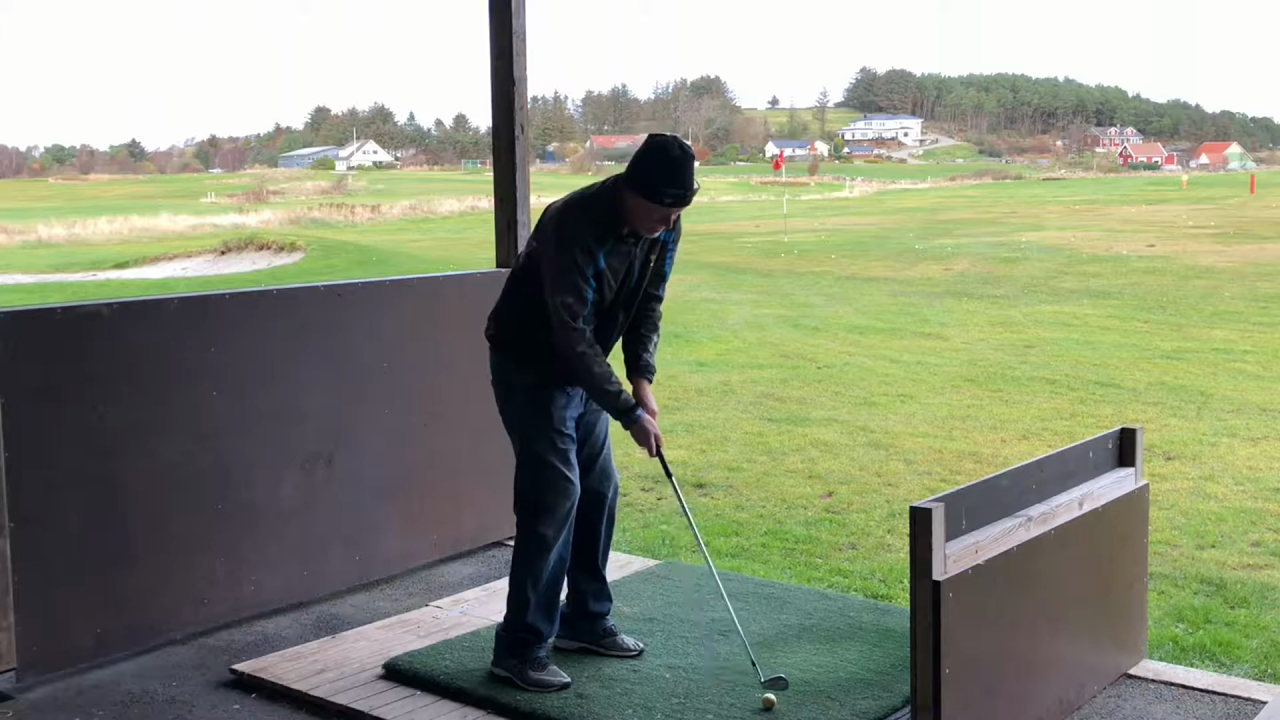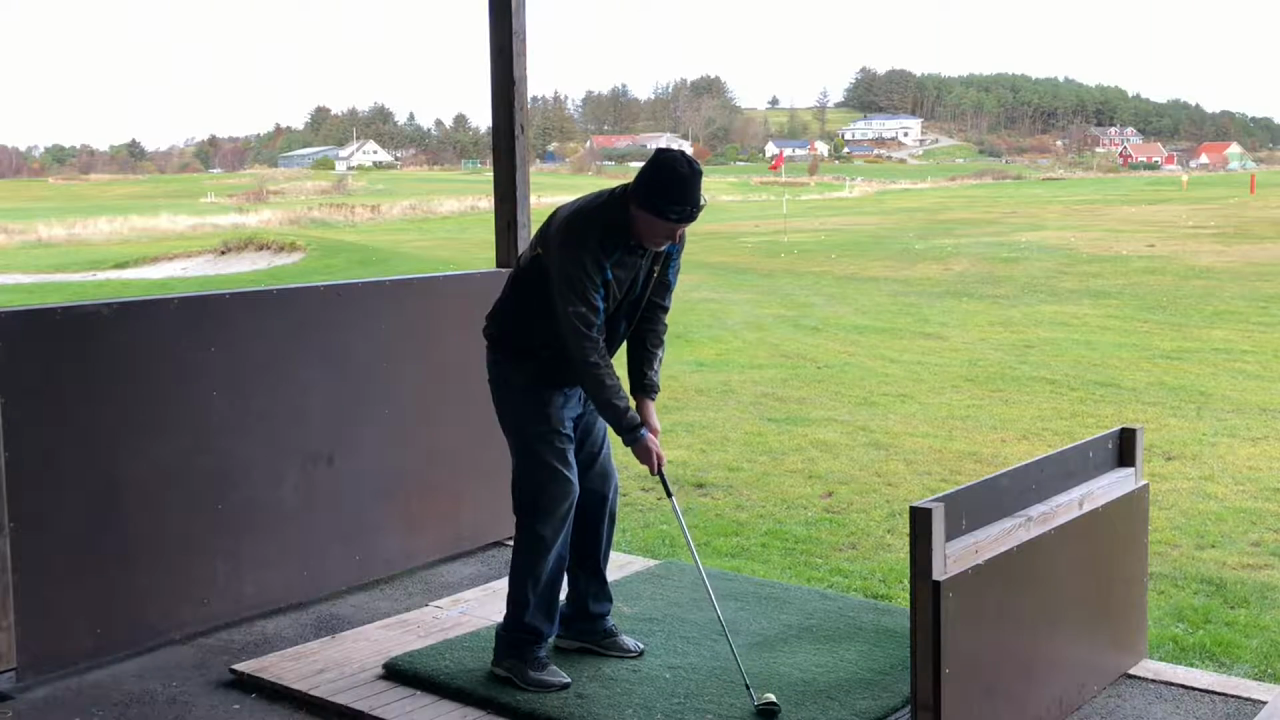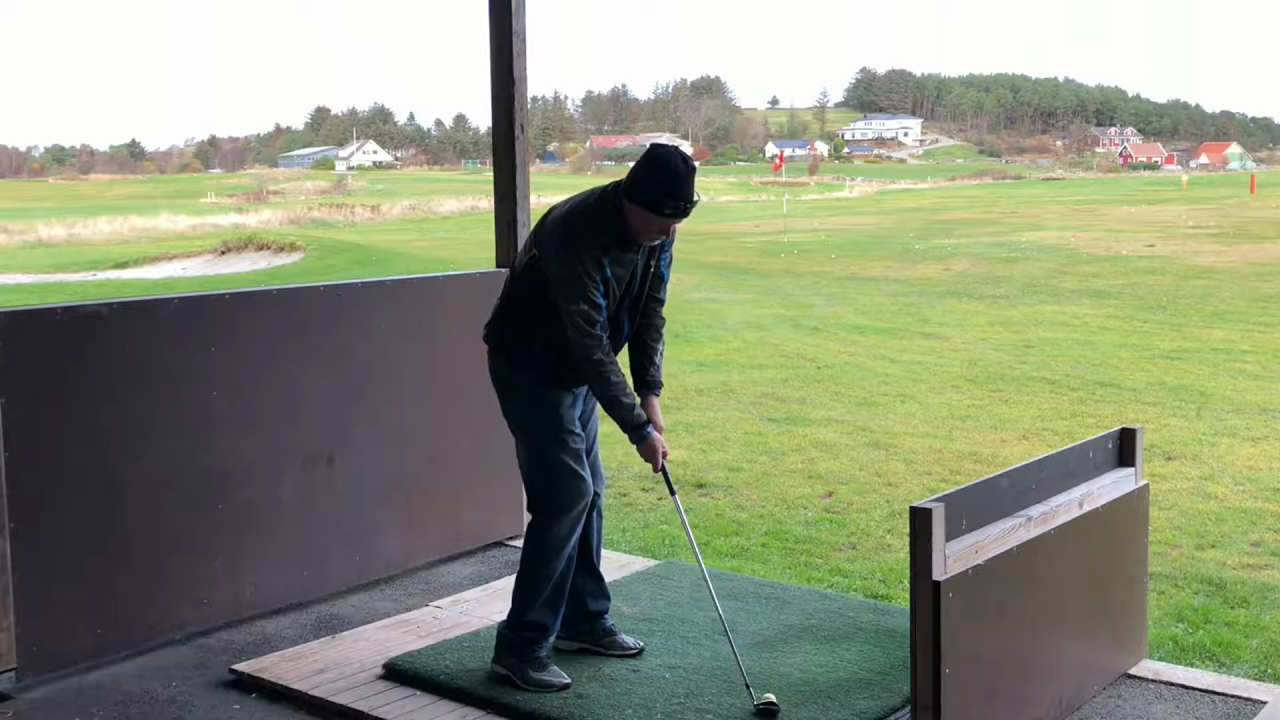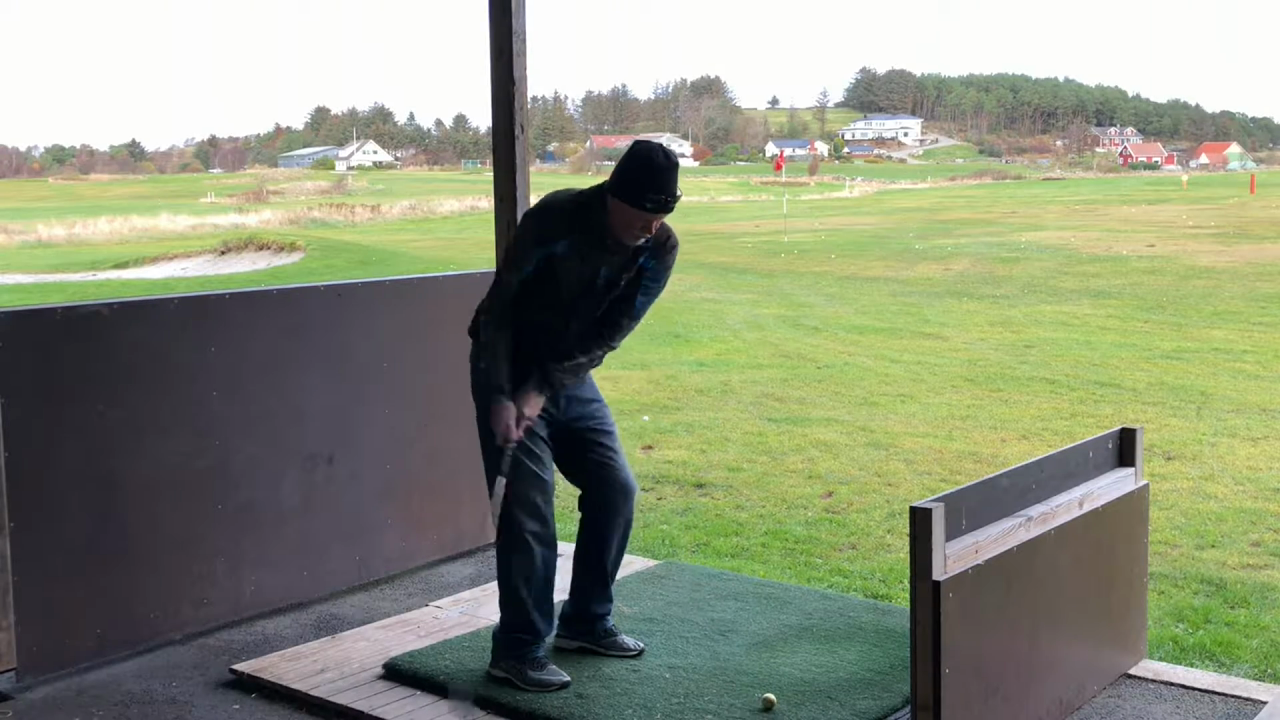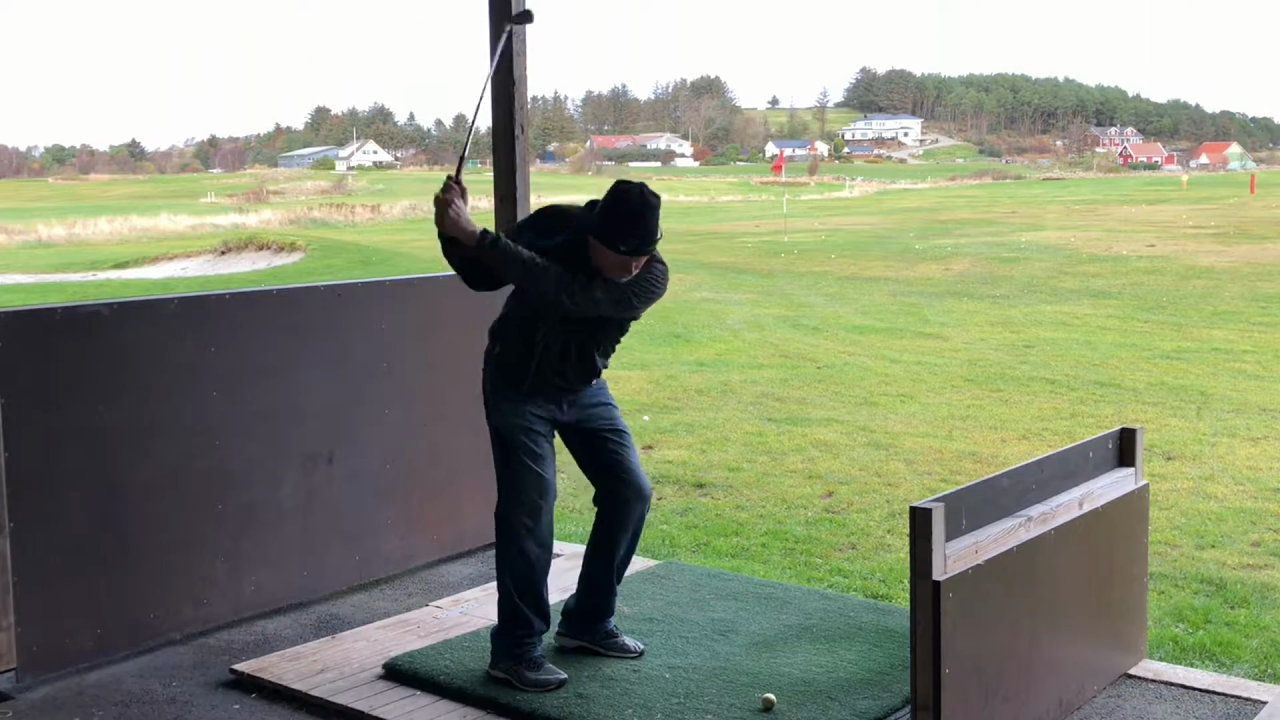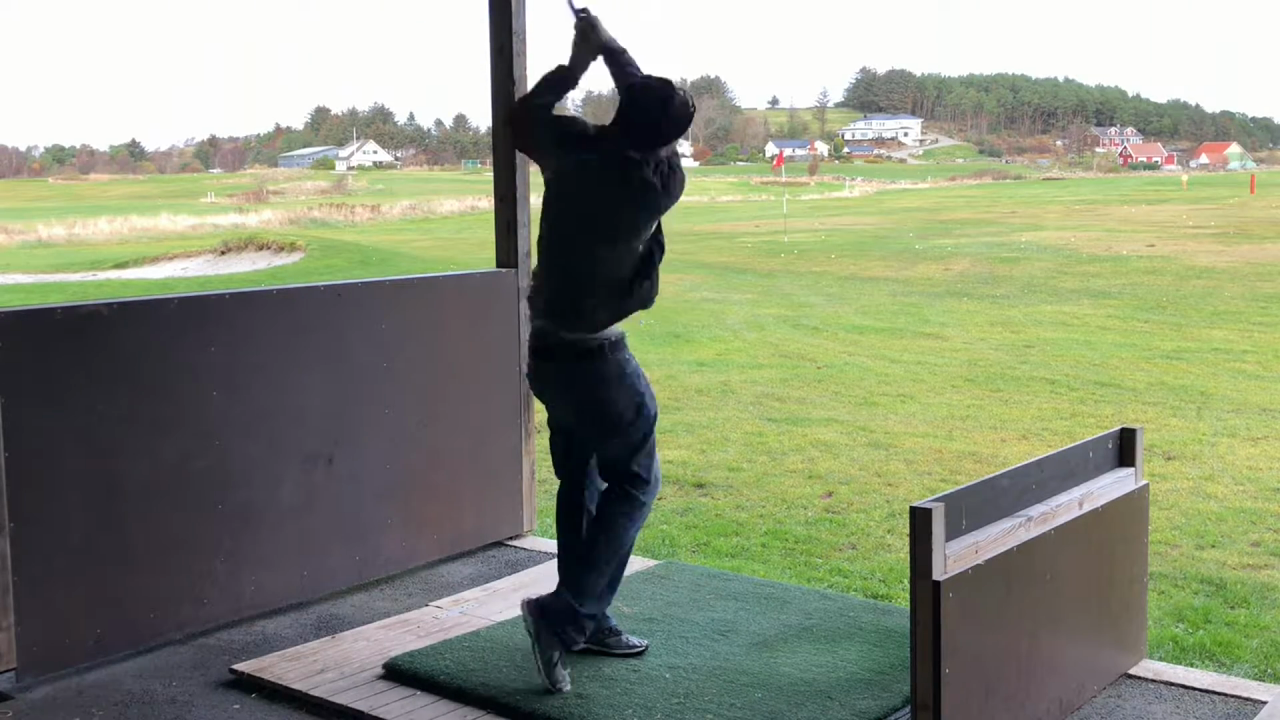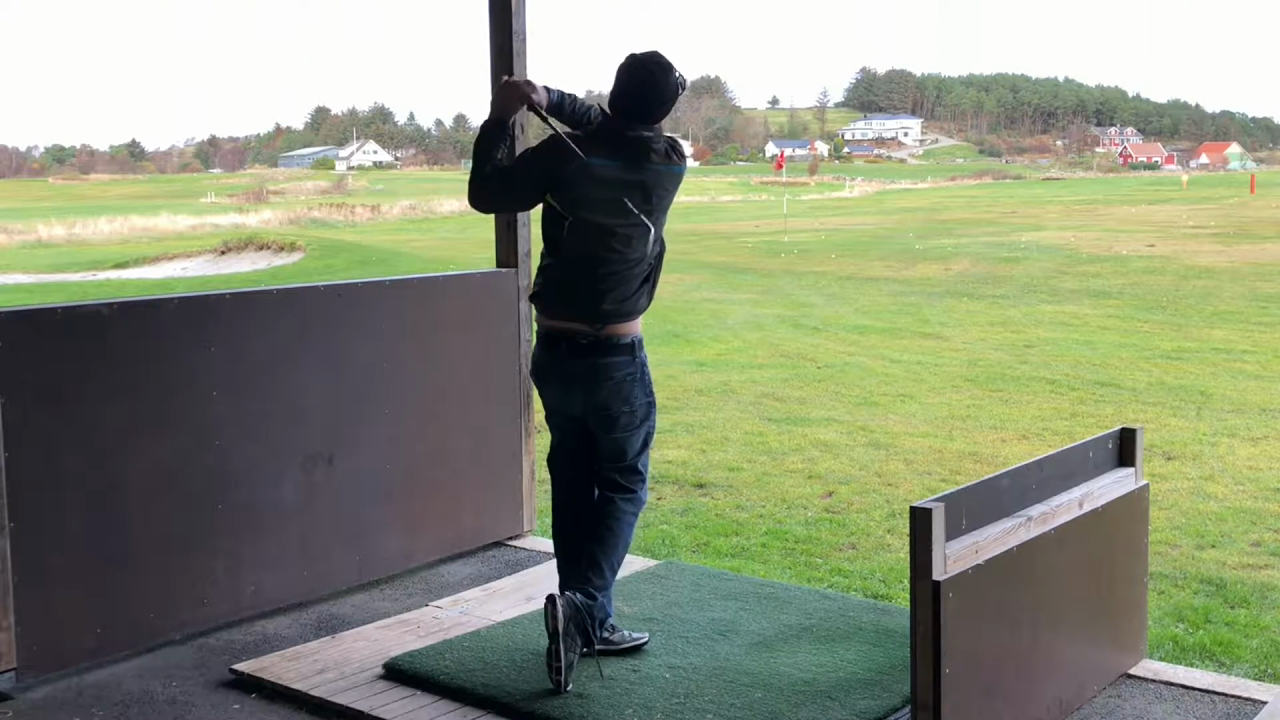
dt=0.5s
person 1, frame 1
left shoulder: (663, 228)
right shoulder: (573, 226)
left elbow: (647, 305)
right elbow: (571, 335)
left wrist: (642, 380)
right wrist: (628, 411)
left hip: (583, 369)
right hip: (530, 368)
left knee: (598, 491)
right knee: (556, 495)
left ankle: (584, 619)
right ankle: (520, 645)
person 1, frame 2
left shoulder: (667, 237)
right shoulder: (580, 235)
left elbow: (652, 317)
right elbow: (585, 344)
left wrist: (645, 397)
right wrist: (632, 430)
left hip: (579, 371)
right hip: (526, 367)
left knee: (598, 491)
right knee: (554, 496)
left ankle: (584, 618)
right ankle: (519, 645)
person 1, frame 3
left shoulder: (657, 232)
right shoulder: (576, 234)
left elbow: (649, 311)
right elbow: (589, 342)
left wrist: (650, 394)
right wrist: (637, 426)
left hip: (574, 370)
right hip: (529, 369)
left knee: (587, 492)
right knee: (567, 495)
left ankle: (584, 618)
right ankle: (521, 644)
person 1, frame 4
left shoulder: (661, 249)
right shoulder: (554, 219)
left elbow: (611, 336)
right elbow: (499, 307)
left wrist: (543, 391)
right wrist: (499, 397)
left hip: (571, 379)
right hip: (509, 377)
left knee: (615, 491)
right knee: (528, 506)
left ankle: (586, 619)
right ankle: (519, 648)
person 1, frame 5
left shoulder: (651, 279)
right shoulder: (553, 226)
left elbow: (556, 289)
right elbow: (483, 275)
left wrist: (474, 237)
right wrist: (459, 234)
left hip: (585, 389)
right hip: (516, 384)
left knee: (630, 493)
right knee: (530, 503)
left ankle: (587, 621)
right ankle: (516, 647)
person 1, frame 6
left shoulder: (570, 144)
right shoulder: (663, 182)
left elbow: (523, 118)
right elbow: (653, 136)
left wrist: (576, 60)
right wrist: (611, 48)
left hip: (546, 349)
right hip: (596, 357)
left knee: (581, 481)
right knee: (633, 487)
left ankle: (585, 616)
right ankle: (565, 612)
person 1, frame 7
left shoulder: (562, 156)
right shoulder: (669, 162)
left elbow: (484, 194)
right elbow: (612, 132)
left wrist: (498, 118)
right wrist: (549, 97)
left hip: (553, 352)
right hip: (614, 358)
left knee: (573, 485)
right knee: (623, 486)
left ankle: (588, 621)
right ankle: (583, 607)
